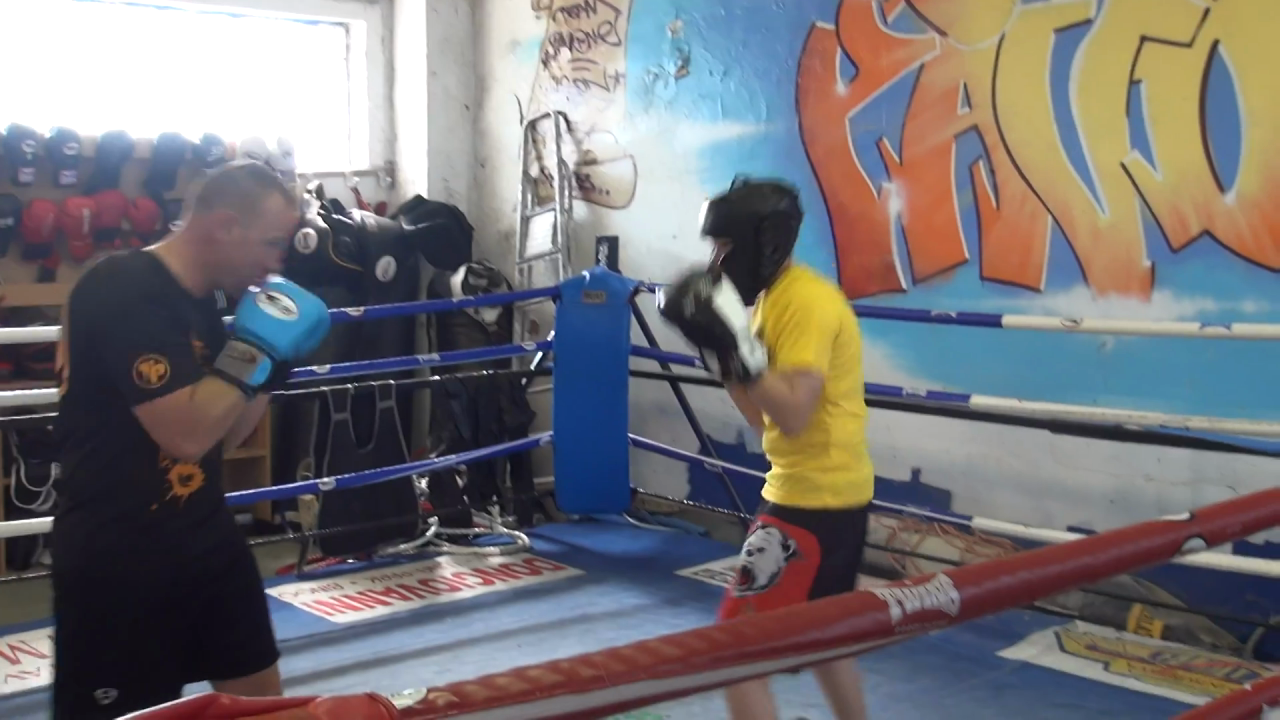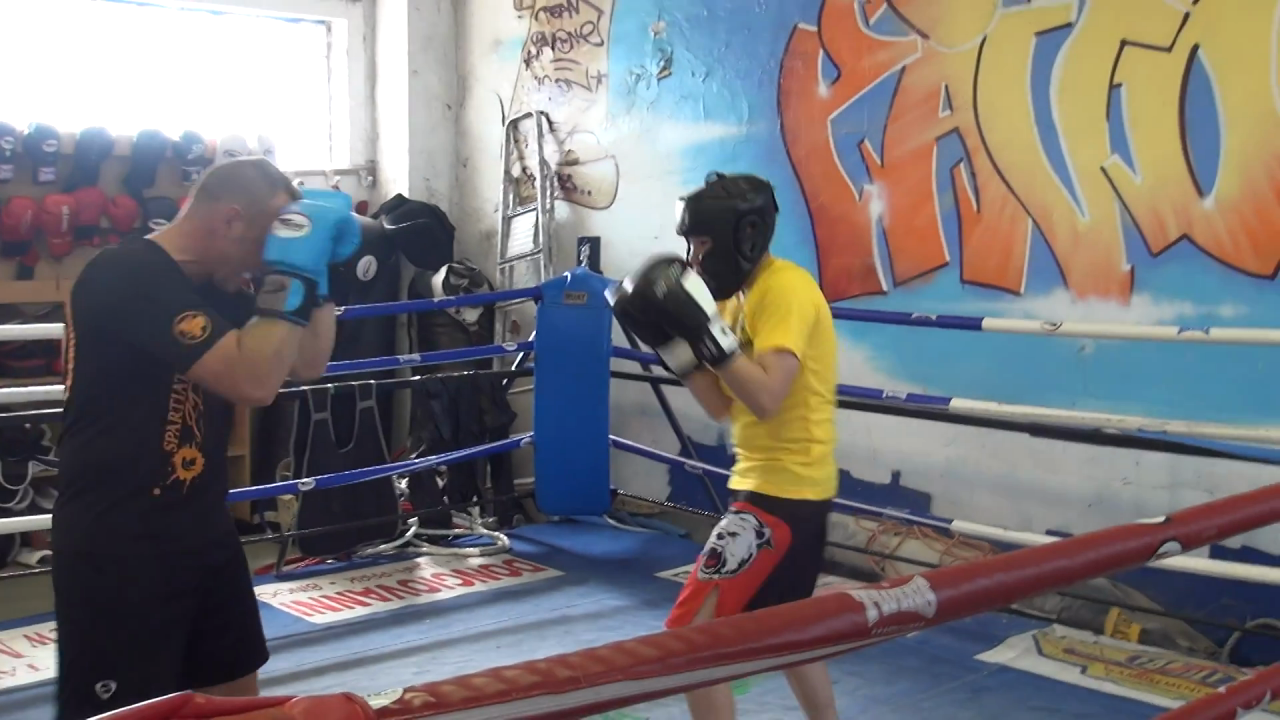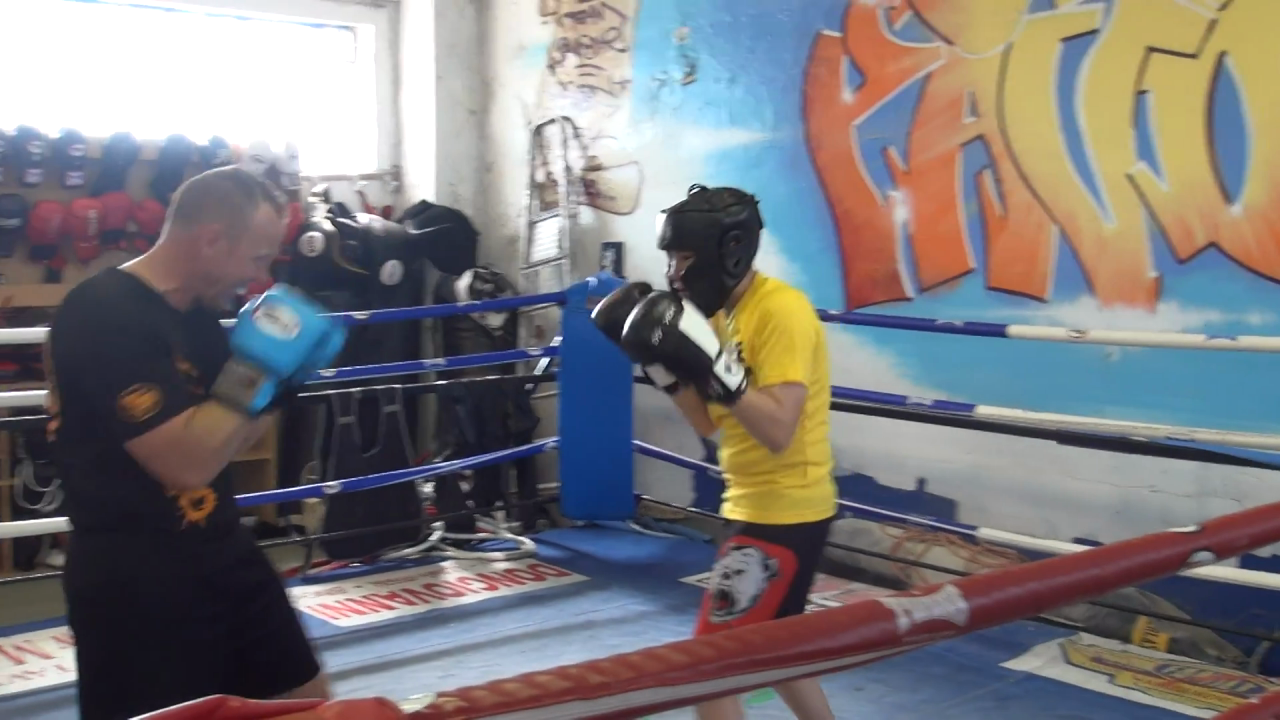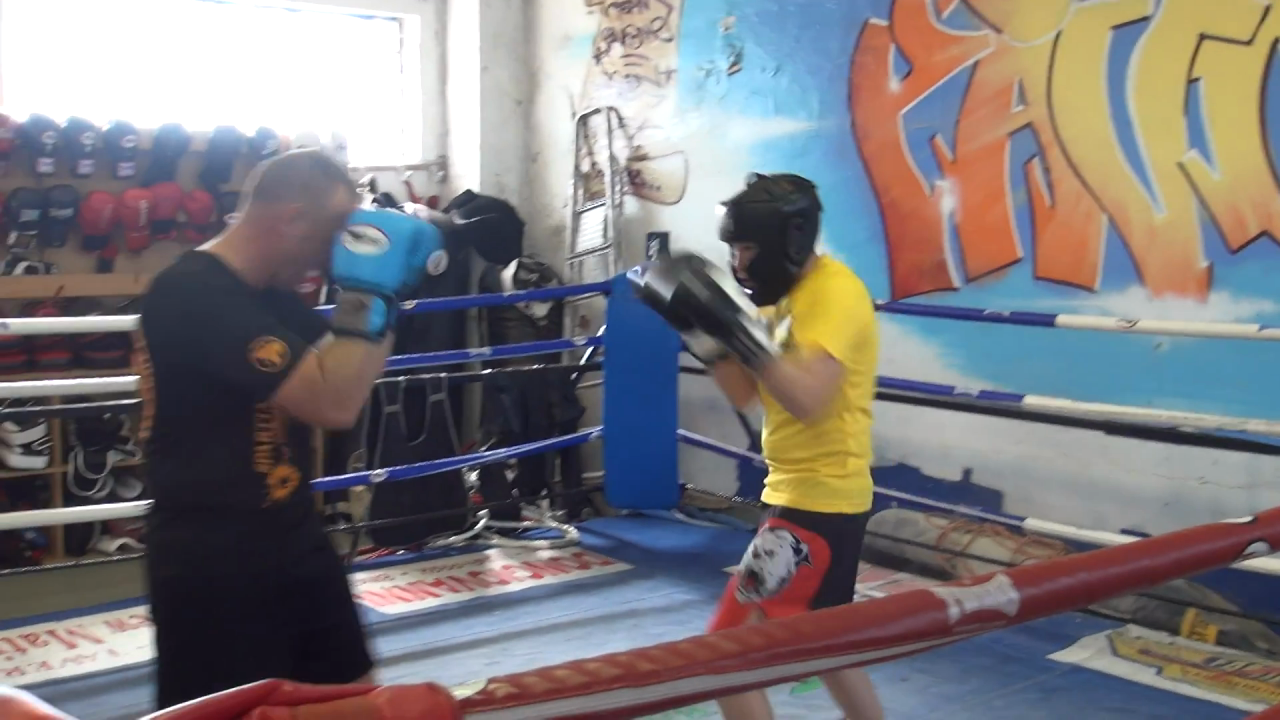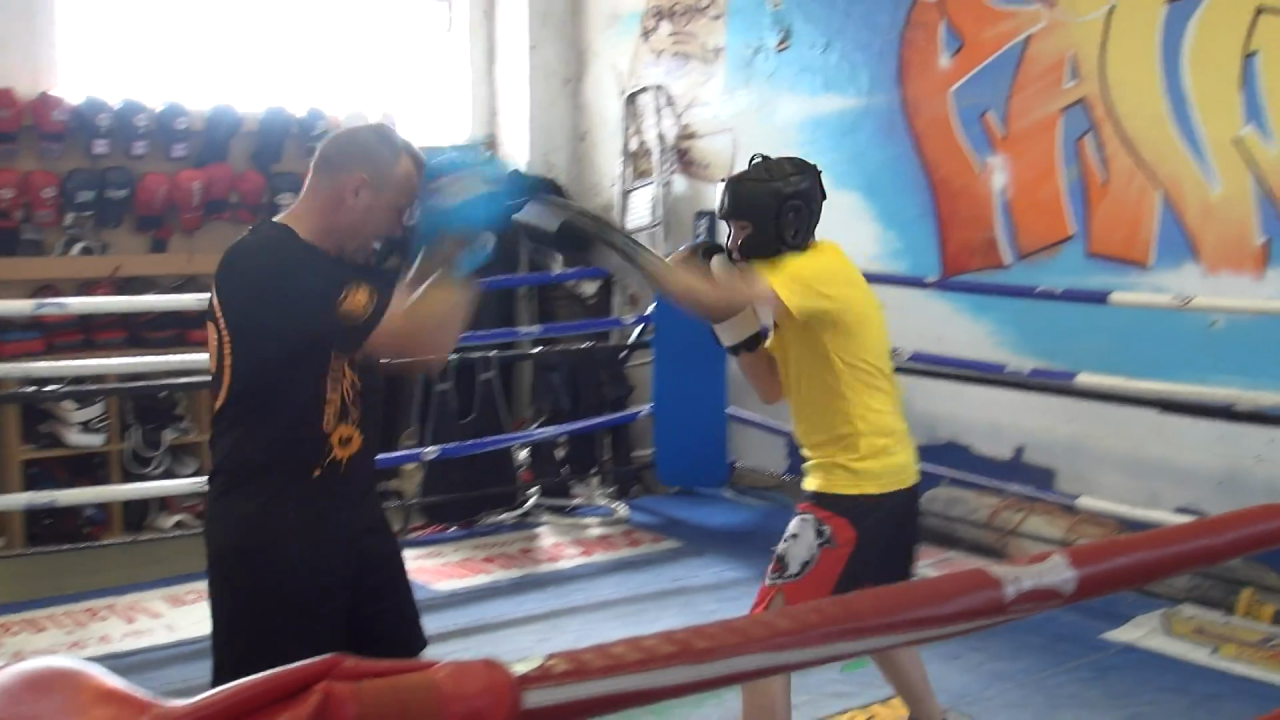
dt=0.3s
person 1, frame 1
left shoulder: (201, 304)
right shoulder: (119, 293)
right elbow: (184, 435)
left wrist: (270, 364)
right wrist: (256, 346)
left hip: (202, 534)
right hip: (115, 550)
person 1, frame 2
left shoulder: (214, 287)
right shoulder: (124, 275)
left elbow: (308, 364)
right elbow: (252, 379)
left wrist: (317, 270)
right wrist: (288, 276)
left hip: (199, 527)
right hip: (117, 540)
person 1, frame 3
left shoulder: (198, 314)
right shoulder: (101, 316)
right elbow: (188, 462)
left wrist: (284, 371)
right wrist: (256, 365)
left hip: (221, 555)
right hip: (131, 578)
person 1, frame 4
left shoulder: (267, 292)
right shoulder: (193, 296)
left elbow: (334, 389)
right elbow: (332, 402)
left wrist: (388, 276)
right wrist: (368, 293)
left hip: (290, 541)
right hip: (212, 560)
person 1, frame 5
left shoulder: (326, 259)
right shoulder: (267, 265)
right elbow: (425, 341)
left wrist: (443, 245)
left hip: (346, 512)
right hip: (271, 529)
person 2, frame 1
left shoulder: (805, 299)
right shoulder: (773, 300)
left elbow: (794, 416)
right elbow: (761, 414)
left wrist: (739, 345)
right wrist: (716, 344)
left hip: (814, 496)
right hip: (840, 493)
person 2, frame 2
left shoulder: (786, 287)
right shoulder: (740, 295)
left elbow: (766, 398)
right elbow: (718, 404)
left wrist: (706, 327)
right wrist: (667, 335)
left hip: (784, 489)
right hip: (770, 484)
left knee: (691, 634)
person 2, frame 3
left shoulder: (781, 310)
right shoulder: (723, 312)
left elbow: (779, 432)
right elbow: (707, 422)
left wrist: (710, 364)
right wrist: (656, 356)
left hip: (783, 511)
right hip: (760, 507)
person 2, frame 4
left shoulder: (834, 292)
right shoulder: (784, 292)
left elbow: (807, 399)
right elbow: (744, 393)
left wrist: (735, 321)
right wrist: (698, 321)
left hip: (820, 503)
right hip: (799, 496)
person 2, frame 5
left shoulder: (815, 271)
right shoulder: (803, 274)
left elbow: (714, 296)
right elbow: (771, 387)
right wrist: (734, 321)
left hip: (852, 487)
right hip: (889, 478)
